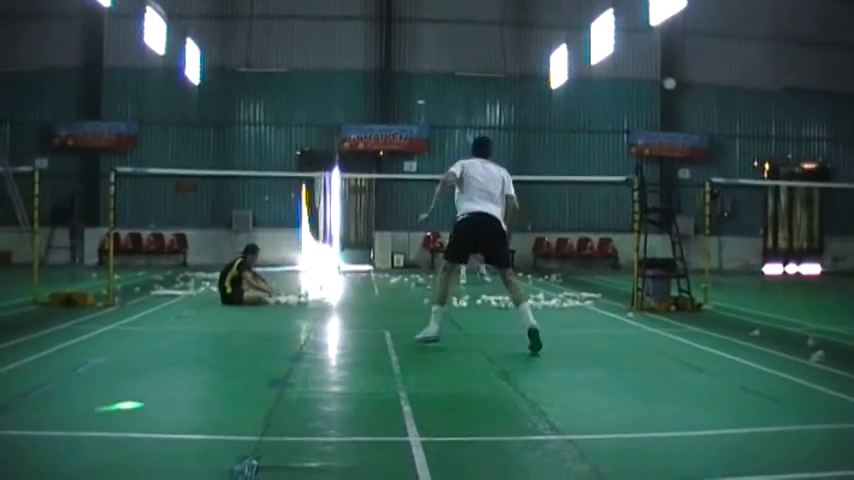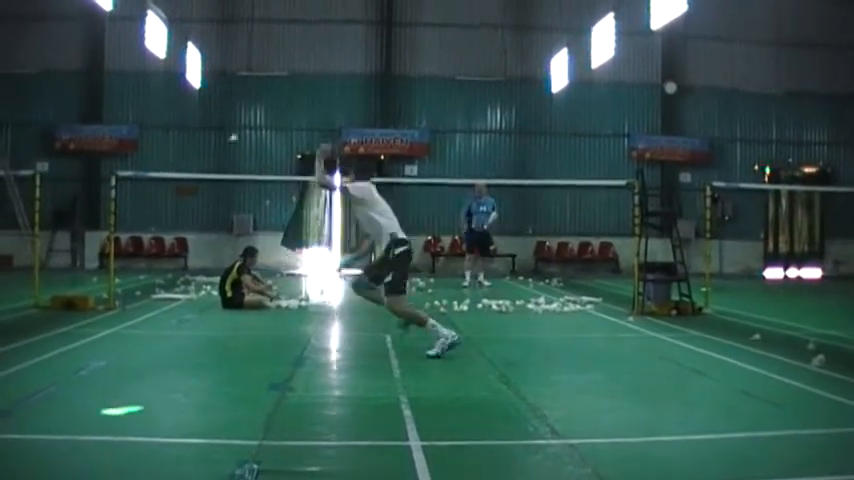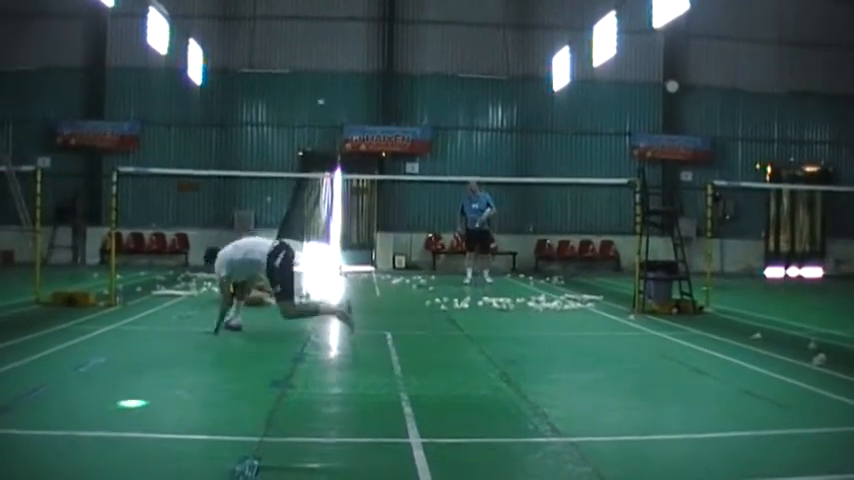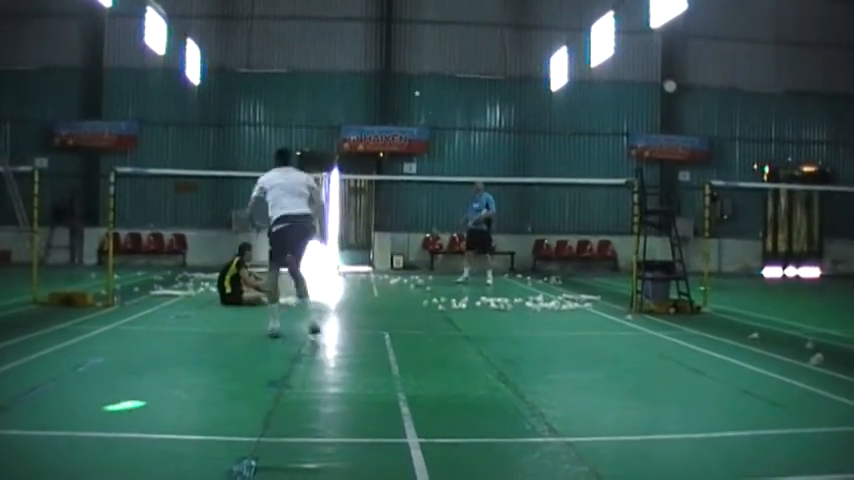
dt=0.5s
person 1, frame 1
left shoulder: (464, 164)
right shoulder: (501, 172)
left elbow: (446, 180)
right elbow: (513, 205)
left wrist: (430, 209)
right wrist: (505, 227)
left hip: (468, 220)
right hip: (494, 223)
left knee: (446, 272)
right knee: (508, 277)
left ankle: (433, 328)
right ankle: (530, 325)
person 1, frame 2
left shoulder: (363, 188)
right shoulder: (360, 201)
left elbow: (323, 182)
right elbow: (371, 242)
left wrist: (320, 159)
right wrist: (356, 255)
left hip: (396, 248)
right hip: (391, 249)
left knee: (394, 305)
right knee: (358, 285)
left ankle: (445, 335)
right ankle: (407, 314)
person 1, frame 3
left shoulder: (221, 260)
right shoulder: (229, 254)
left elbow: (225, 298)
left wrist: (218, 325)
left hip: (277, 257)
left knee: (289, 312)
left ankle: (340, 312)
right ankle: (234, 318)
person 1, frame 4
left shoulder: (265, 179)
right shoulder: (304, 177)
left elbow: (251, 208)
right elbow: (320, 204)
right wrist: (317, 228)
left hip: (282, 224)
right hip: (304, 223)
left knee: (273, 272)
right knee: (295, 270)
left ankle: (274, 323)
